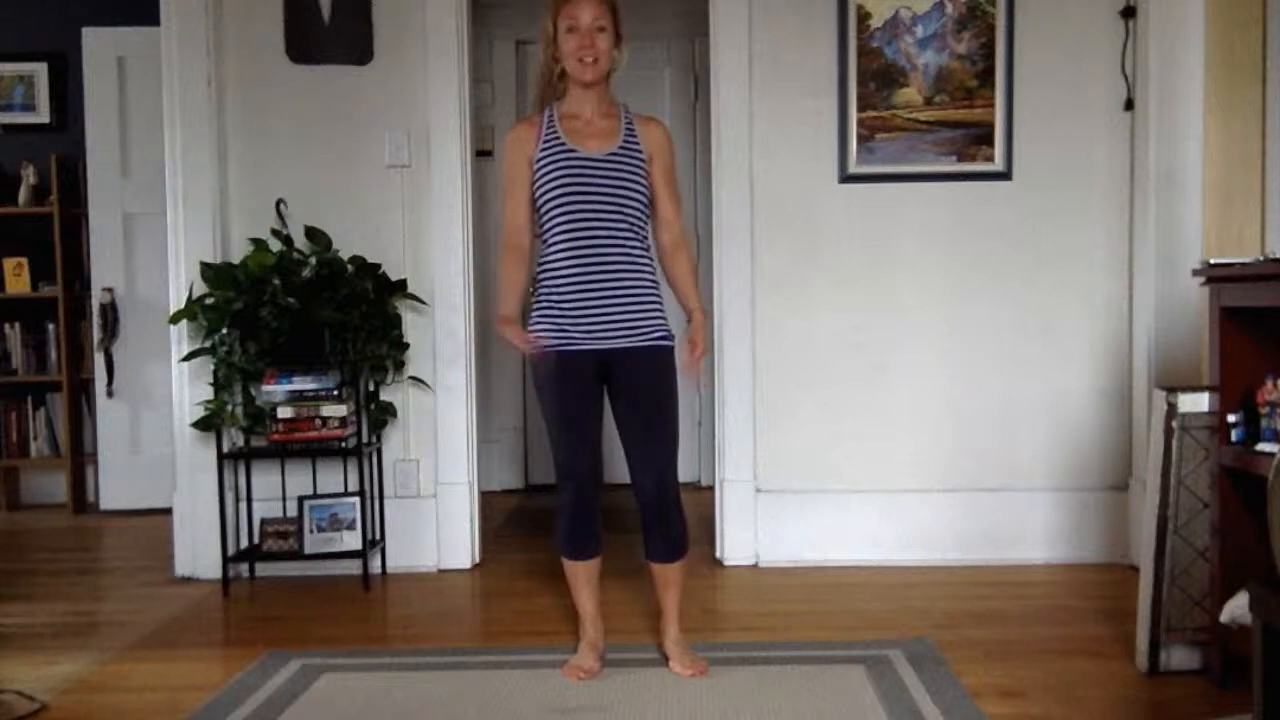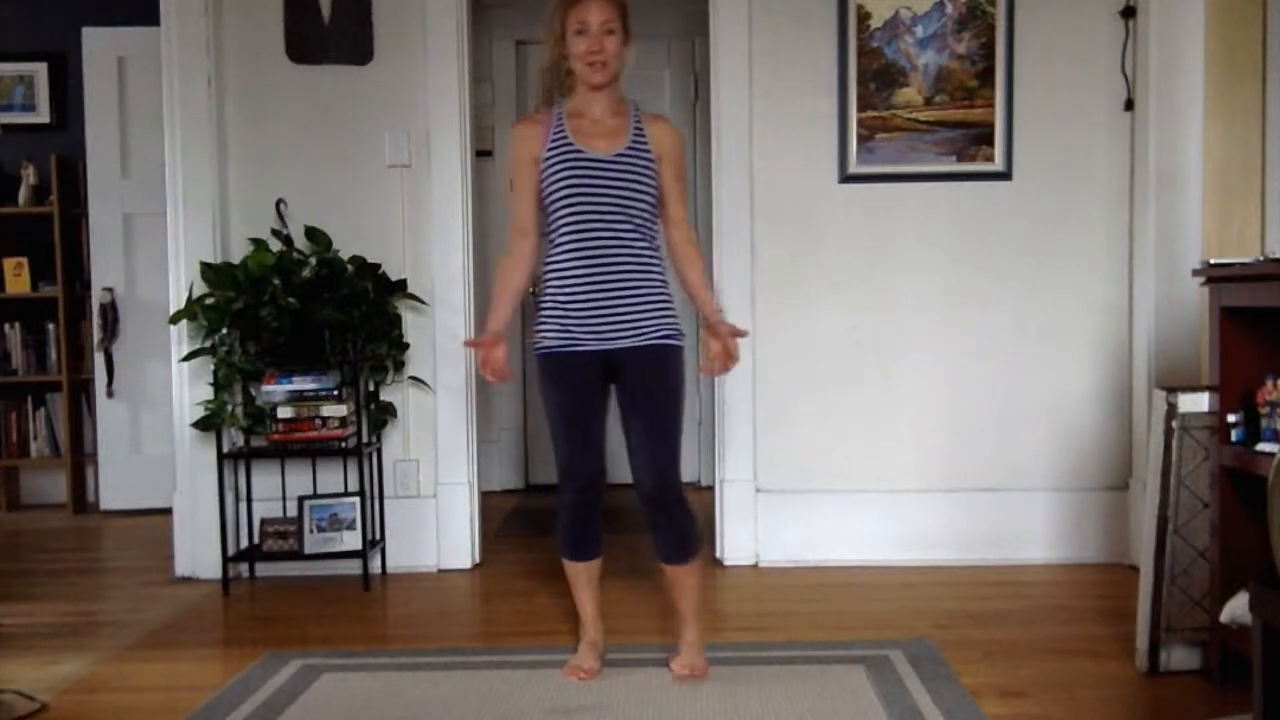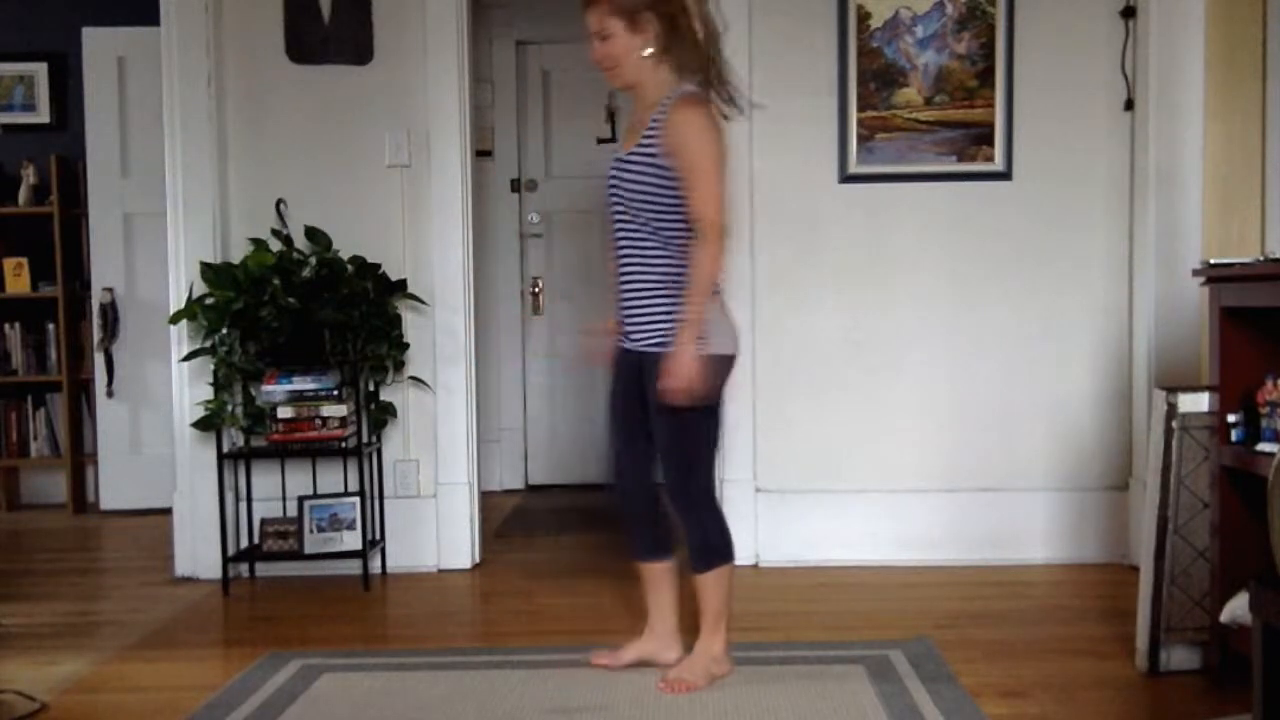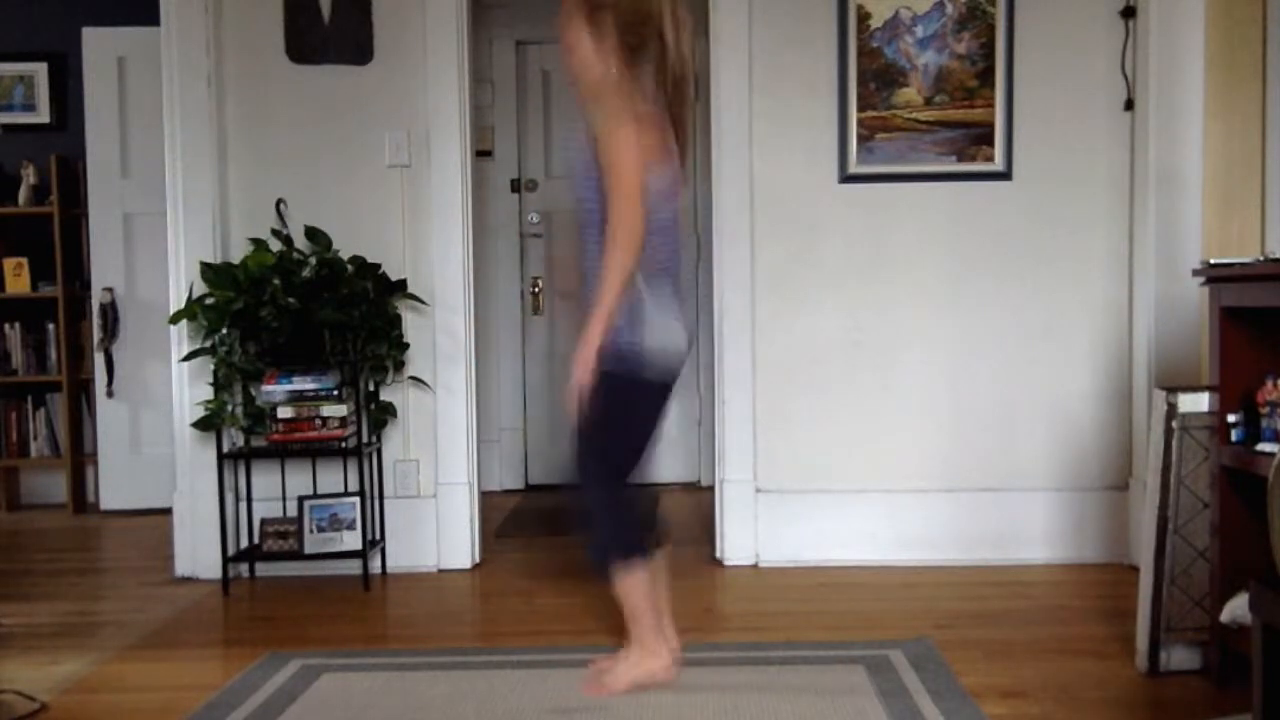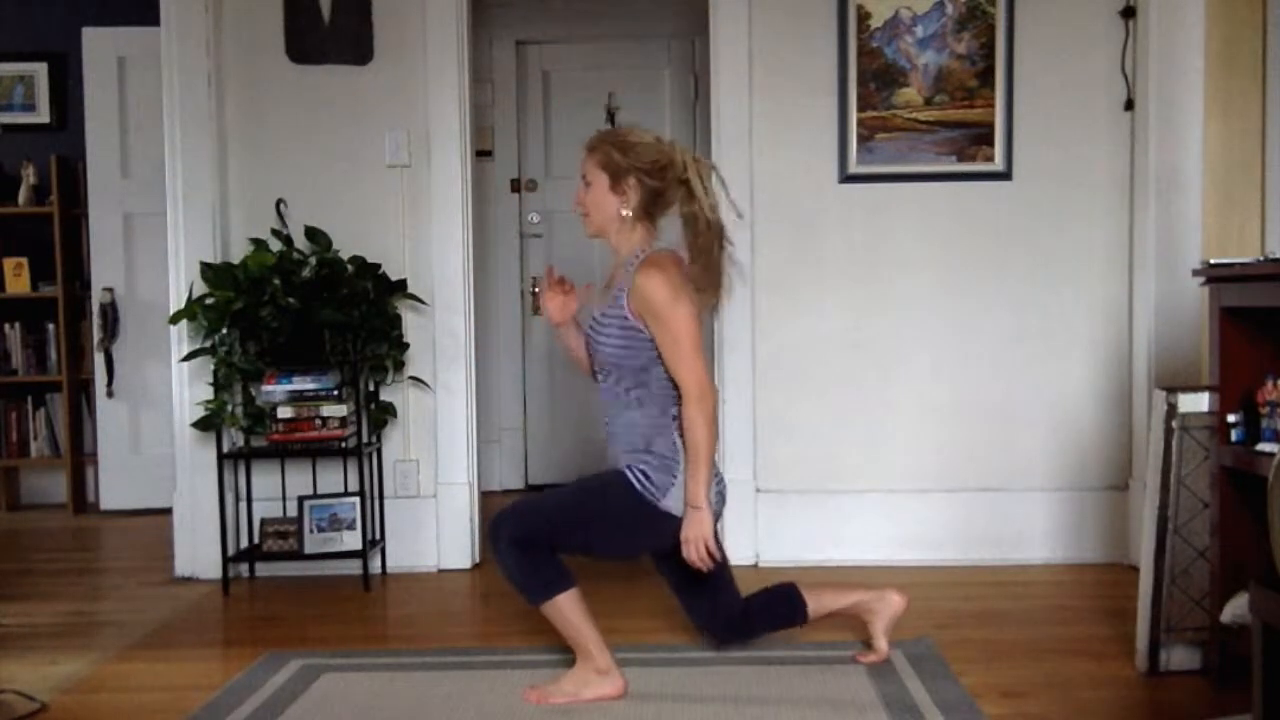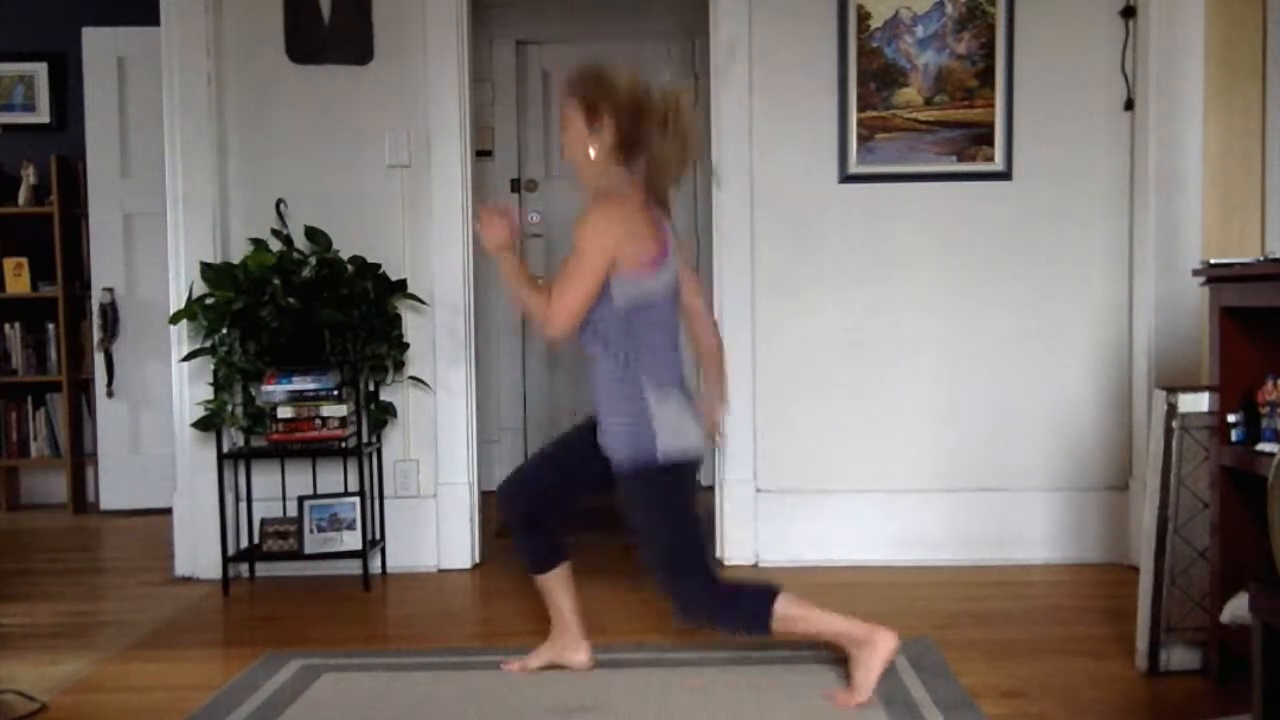
dt=0.7s
person 1, frame 1
left shoulder: (649, 134)
right shoulder: (528, 137)
left elbow: (671, 235)
right elbow: (515, 239)
left wrist: (695, 312)
right wrist: (510, 312)
left hip: (641, 333)
right hip: (562, 336)
left knee: (657, 482)
right knee: (576, 482)
left ankle: (672, 631)
right ankle: (590, 633)
person 1, frame 2
left shoulder: (657, 133)
right shoulder: (535, 135)
left elbow: (681, 236)
right elbow: (523, 239)
left wrist: (713, 319)
right wrist: (496, 327)
left hip: (648, 334)
right hip: (567, 337)
left knee: (658, 482)
right knee: (579, 483)
left ankle: (689, 628)
right ankle: (590, 633)
person 1, frame 3
left shoulder: (688, 114)
right shoulder: (642, 120)
left elbow: (710, 234)
left wrist: (690, 334)
left hip: (683, 338)
right hip: (643, 339)
left knee: (687, 486)
right knee: (632, 481)
left ankle: (713, 645)
right ankle: (661, 632)
person 1, frame 4
left shoulder: (617, 109)
right shoulder: (641, 105)
left elbow: (626, 230)
left wrist: (592, 333)
left hip: (635, 334)
right hip: (650, 329)
left knee: (599, 483)
right knee: (610, 478)
left ankle: (652, 647)
right ankle: (653, 634)
person 1, frame 5
left shoulder: (656, 277)
right shoulder: (629, 274)
left elbow: (698, 394)
right elbow: (613, 372)
left wrist: (698, 505)
right wrist: (565, 325)
left hip: (664, 487)
right hip: (656, 483)
left knee: (513, 533)
right knee: (727, 621)
left ankle: (596, 672)
right ankle: (872, 601)
person 1, frame 6
left shoulder: (606, 217)
right shoulder: (645, 212)
left elbow: (555, 322)
right elbow: (694, 306)
left wrist: (503, 252)
right wrist: (711, 391)
left hip: (647, 439)
right hip: (631, 428)
left knee: (698, 593)
right knee: (521, 500)
left ankle: (861, 639)
right ankle: (569, 639)
